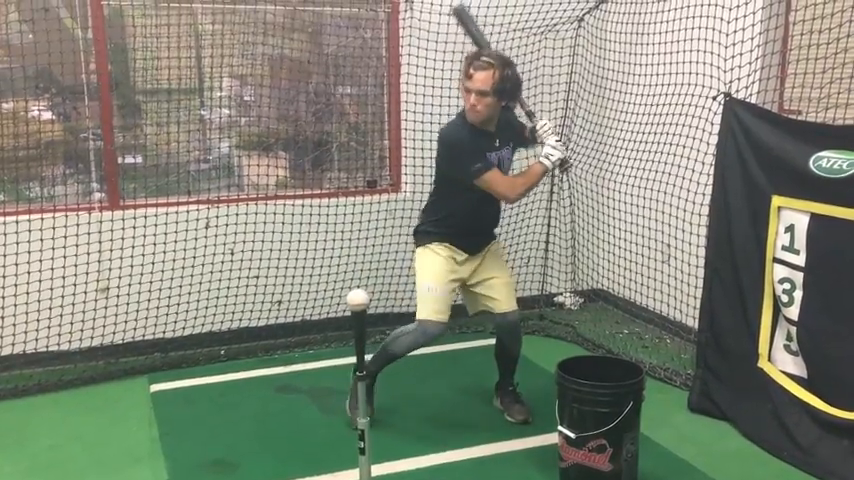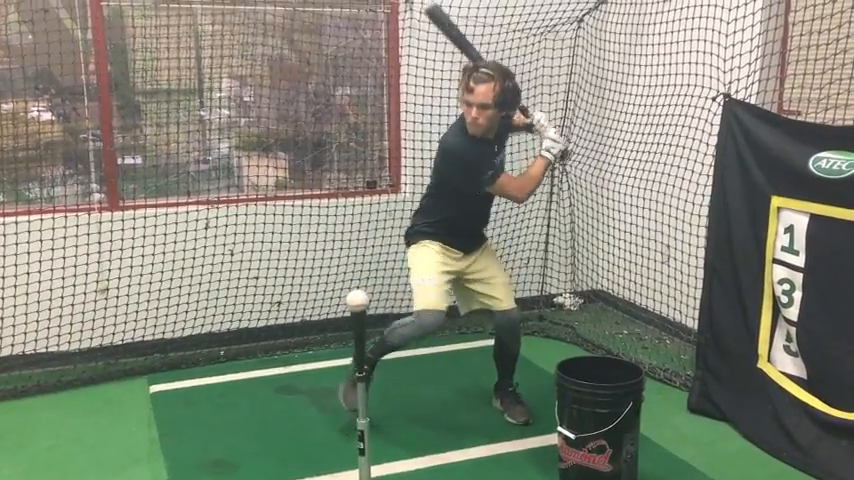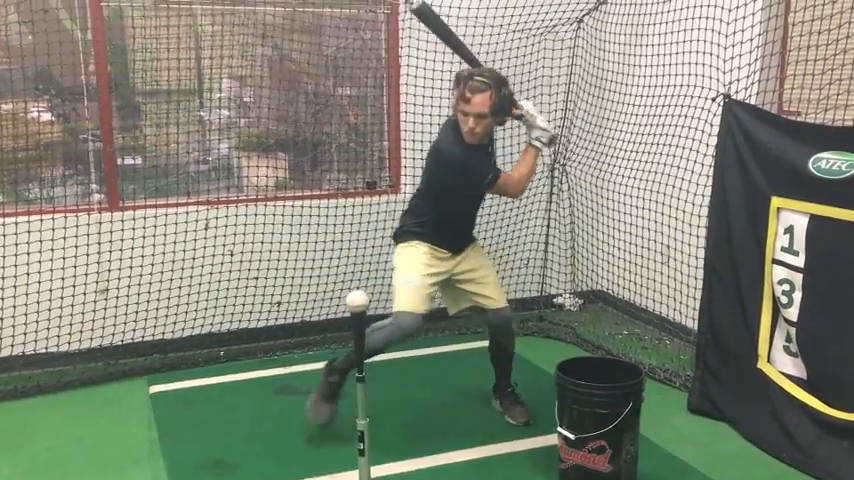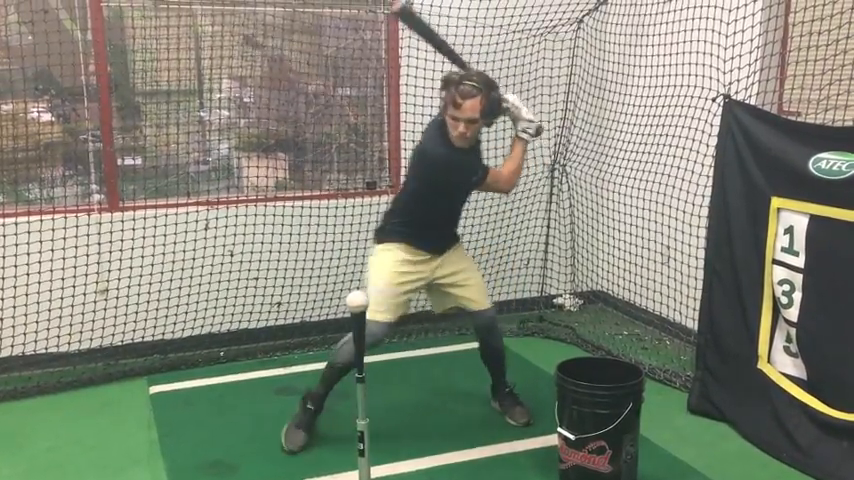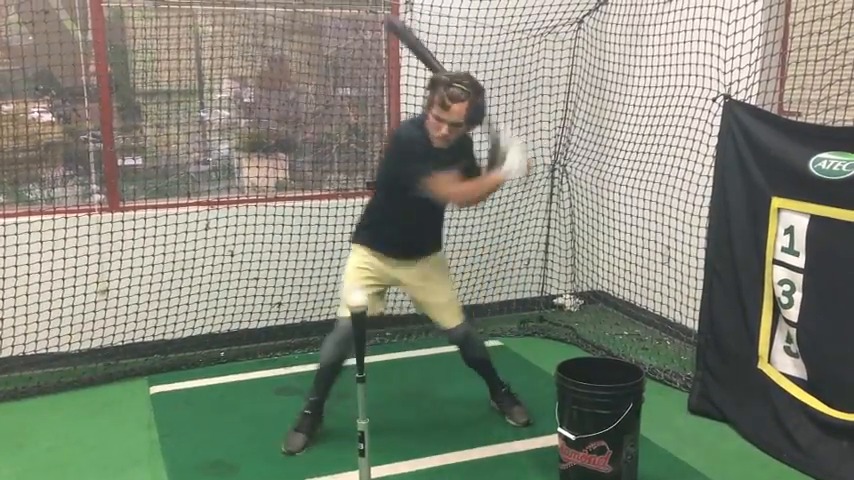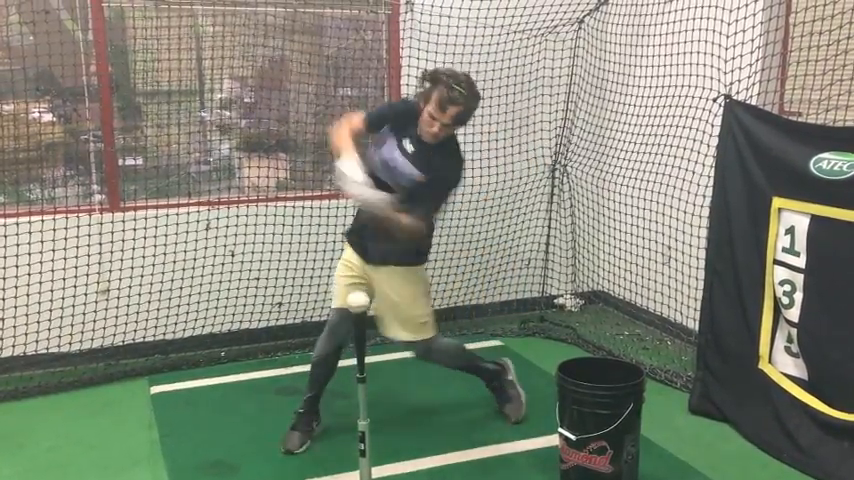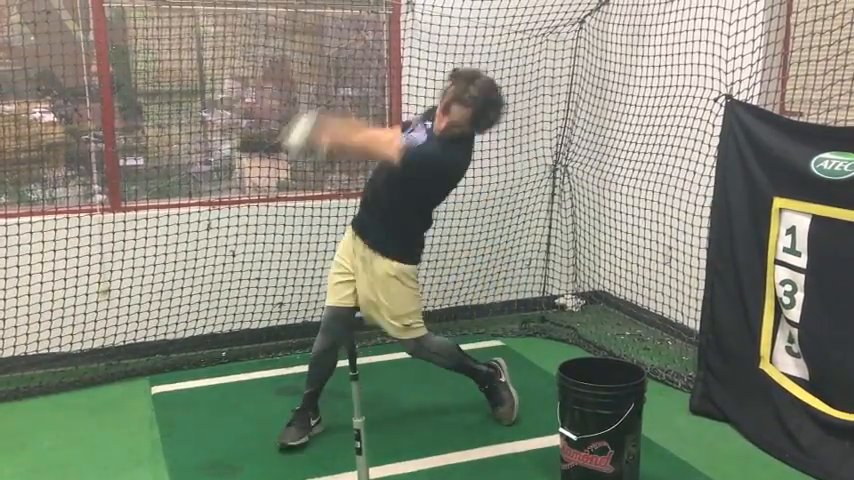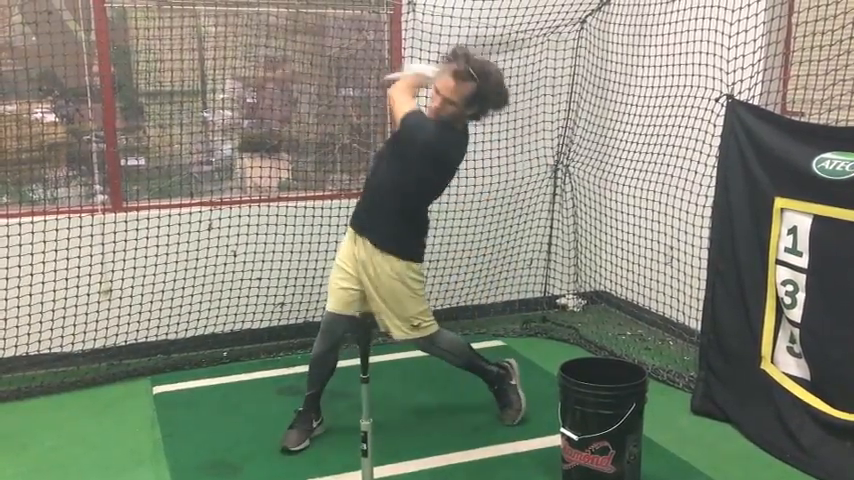
dt=0.1s
person 1, frame 1
left shoulder: (507, 123)
right shoulder: (456, 138)
left elbow: (525, 136)
right elbow: (510, 191)
left wrist: (543, 135)
right wrist: (548, 157)
left hip: (483, 244)
right hip: (440, 242)
left knee: (509, 318)
right knee: (430, 328)
left ankle: (505, 389)
right ankle: (371, 373)
person 1, frame 2
left shoulder: (497, 124)
right shoulder: (457, 148)
left elbow: (514, 122)
right elbow: (518, 191)
left wrist: (535, 123)
right wrist: (548, 152)
left hip: (474, 243)
right hip: (433, 241)
left knee: (508, 318)
right knee: (429, 317)
left ankle: (505, 389)
right ankle: (365, 359)
person 1, frame 3
left shoulder: (479, 131)
right shoulder: (453, 153)
right elbow: (513, 188)
left wrist: (524, 113)
right wrist: (537, 141)
left hip: (464, 245)
right hip: (421, 243)
left knee: (501, 316)
right knee: (407, 321)
left ankle: (504, 391)
right ankle: (336, 374)
person 1, frame 4
left shoulder: (467, 133)
right shoulder: (437, 154)
right elbow: (502, 183)
left wrist: (515, 116)
right wrist: (523, 136)
left hip: (444, 246)
right hip: (400, 246)
left knee: (486, 319)
right knee: (375, 330)
left ankle: (501, 391)
right ankle: (311, 405)
person 1, frame 5
left shoulder: (462, 145)
right shoulder: (408, 136)
left elbow: (471, 189)
right elbow: (458, 195)
left wrist: (496, 168)
right wrist: (506, 173)
left hip: (418, 257)
right hip: (370, 249)
left knee: (457, 329)
right knee: (346, 332)
left ankle: (499, 390)
right ankle: (311, 414)
person 1, frame 6
left shoulder: (446, 165)
right shoulder: (402, 112)
left elbow: (410, 228)
right elbow: (343, 129)
left wrist: (381, 208)
right wrist: (351, 165)
left hip: (402, 261)
right hip: (361, 247)
left knee: (423, 345)
right knee: (338, 327)
left ankle: (498, 376)
right ankle: (308, 413)
person 1, frame 7
left shoulder: (442, 156)
right shoulder: (435, 120)
left elbow: (380, 147)
right elbow: (392, 136)
left wrist: (319, 130)
left hip: (392, 254)
right hip: (361, 236)
left knee: (414, 339)
right knee: (334, 324)
left ankle: (491, 376)
right ankle: (307, 411)
person 1, frame 8
left shoulder: (438, 139)
right shoulder: (431, 117)
left elbow: (399, 94)
left wrist: (412, 76)
left hip: (394, 252)
right hip: (360, 235)
left knee: (423, 335)
right knee: (332, 327)
left ankle: (500, 376)
right ankle: (310, 412)
